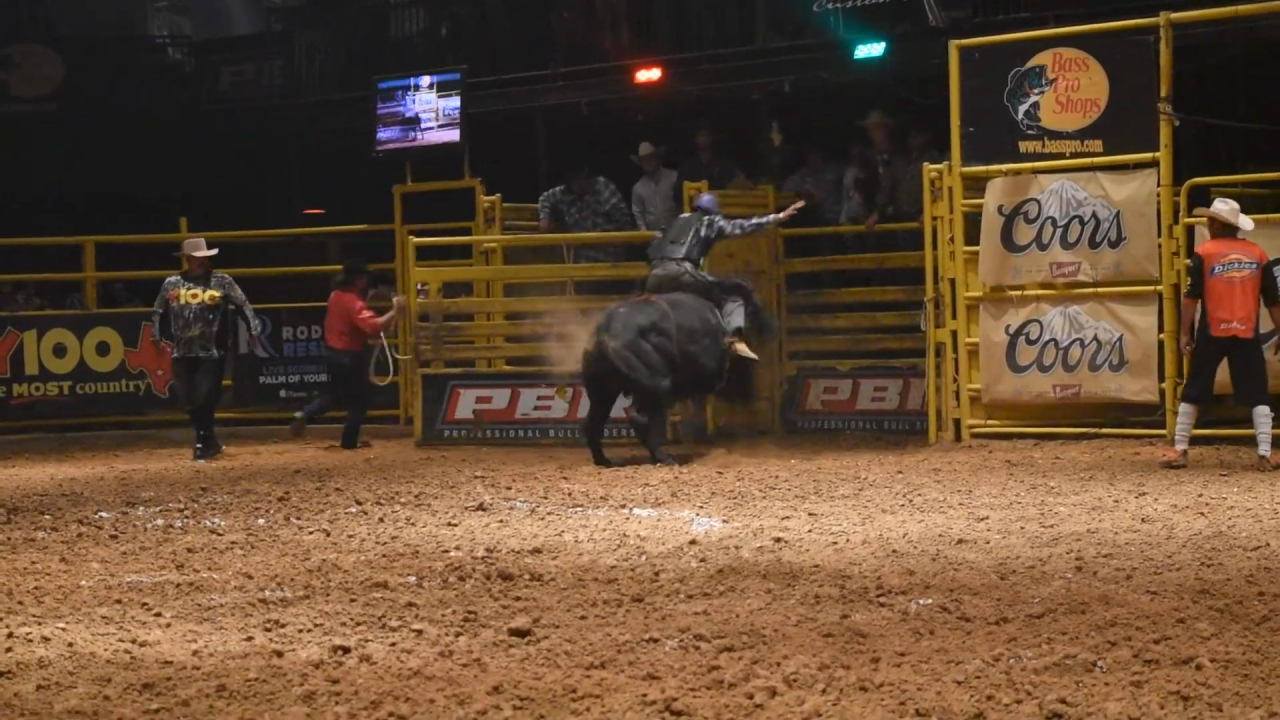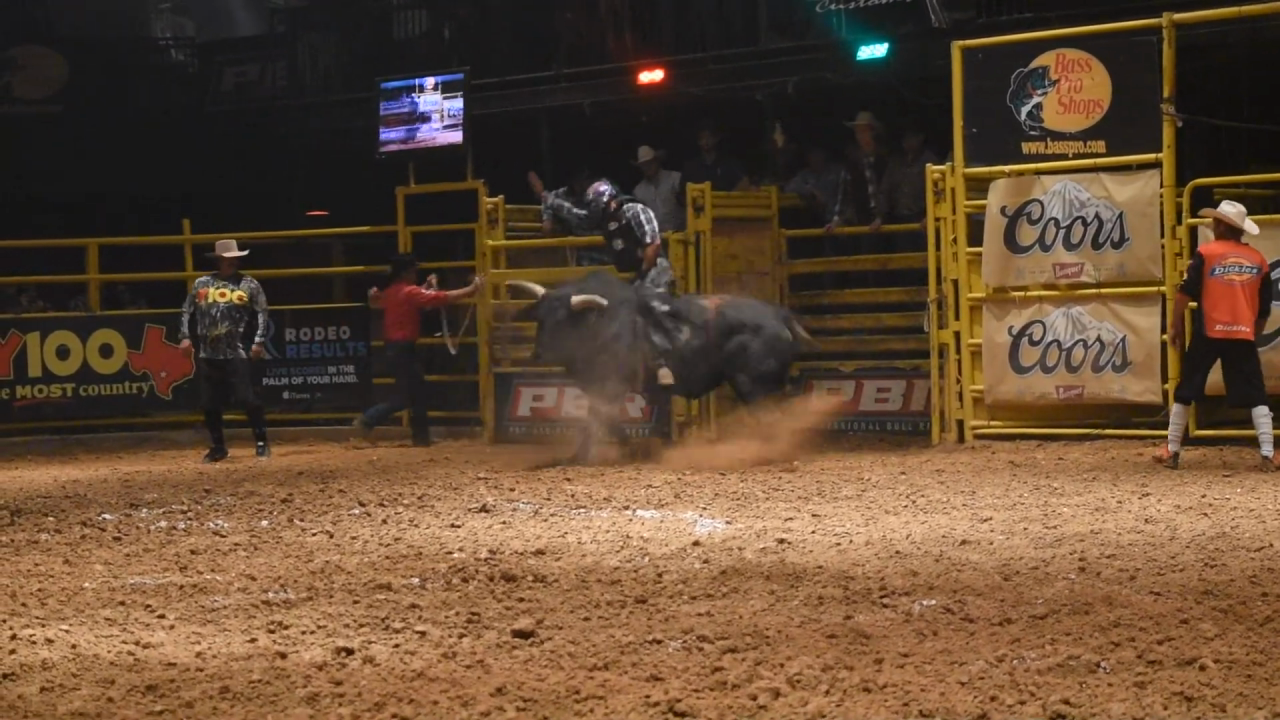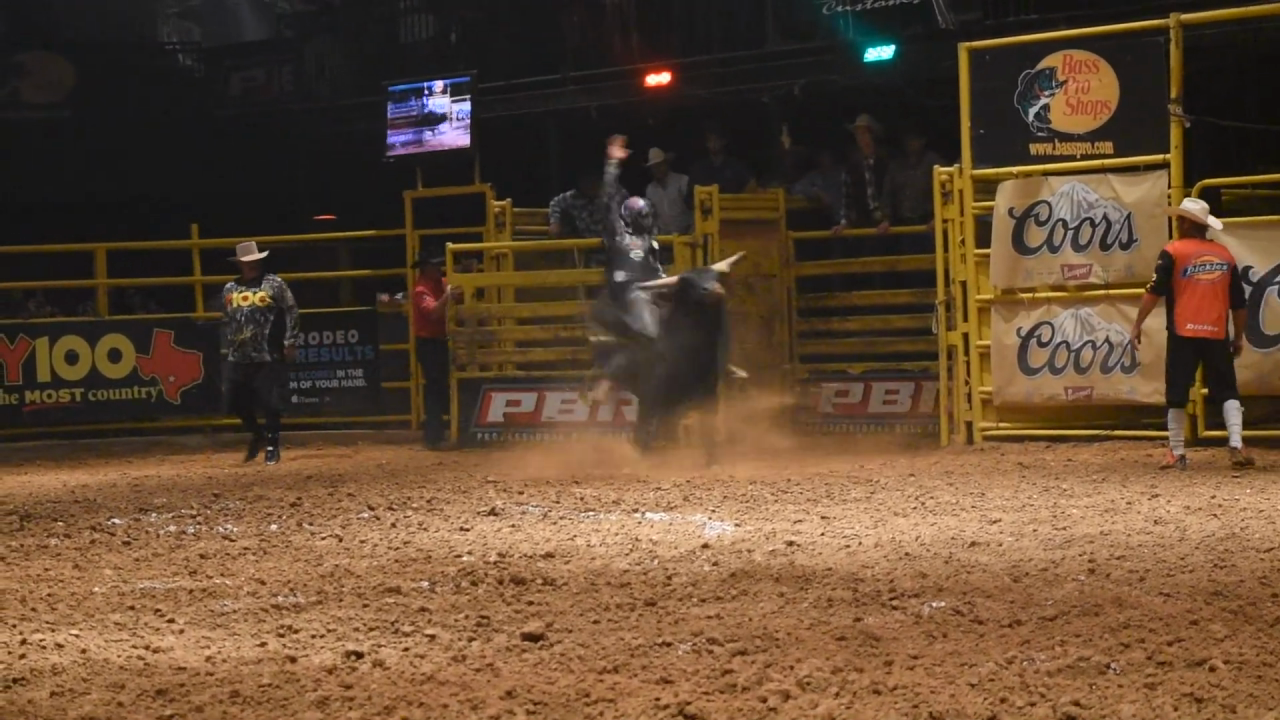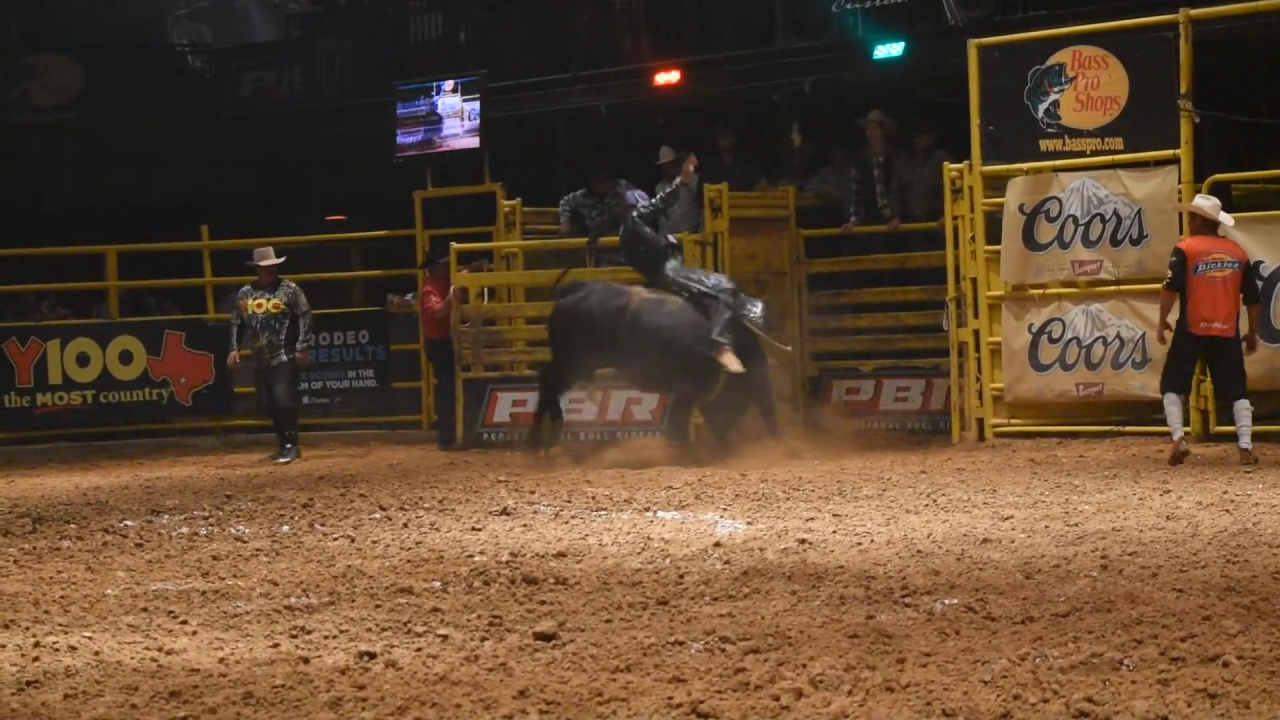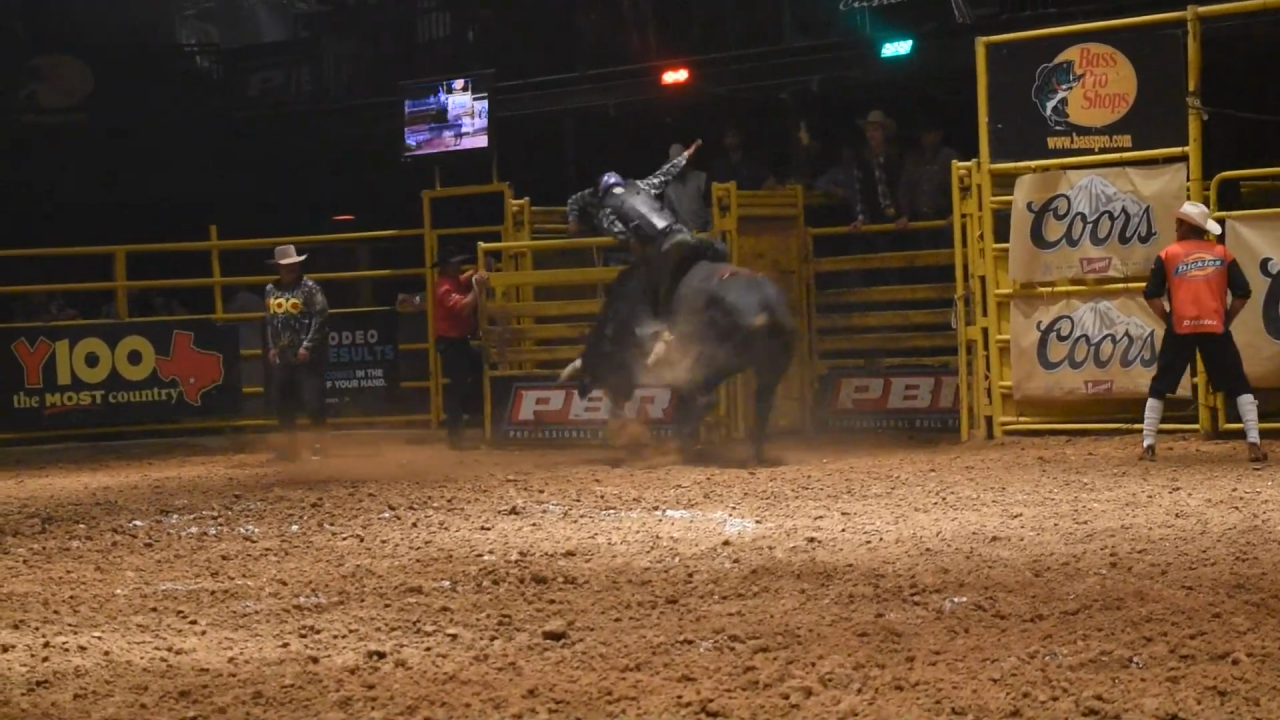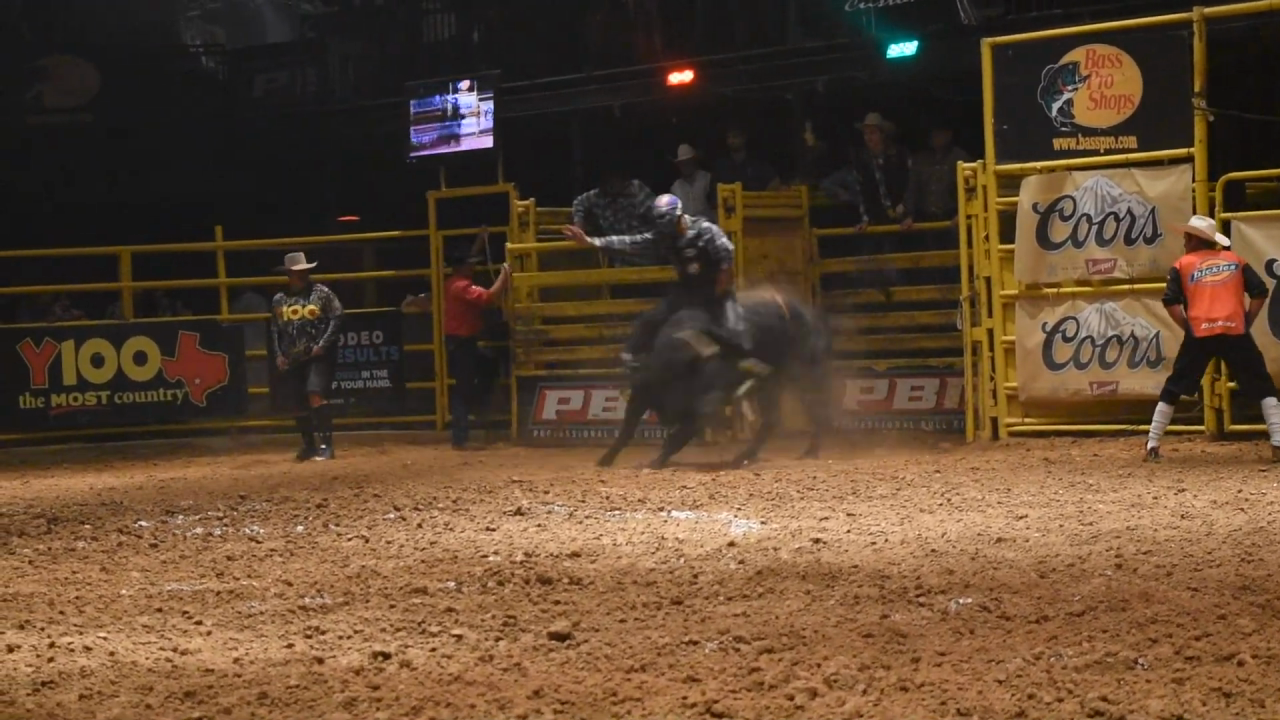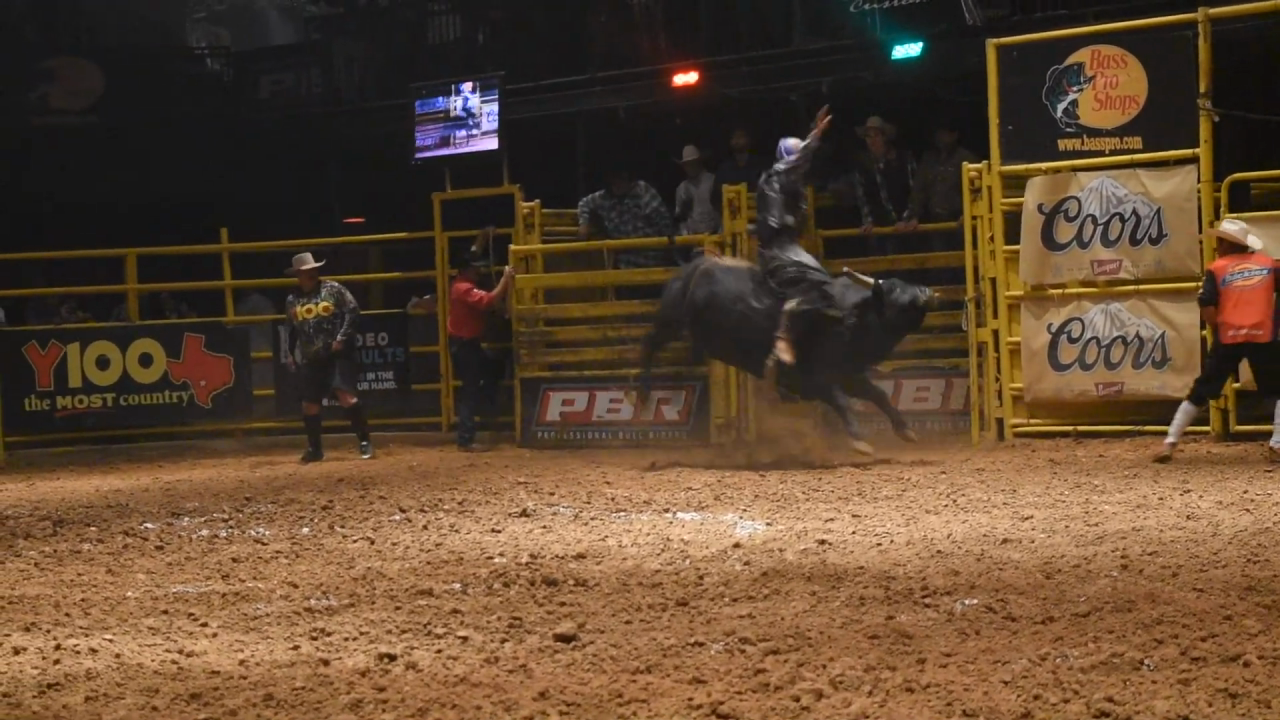
dt=0.4s
person 1, frame 1
left shoulder: (1204, 252)
right shoulder: (1258, 254)
left elbow: (1191, 296)
left wrist: (1184, 333)
left hip: (1212, 333)
right hip: (1246, 335)
left knee: (1192, 392)
left ankle: (1179, 451)
person 1, frame 2
left shoulder: (1205, 252)
right shoulder: (1259, 260)
left elbow: (1185, 292)
right elbow: (1264, 310)
left wrist: (1175, 326)
right wrist: (1253, 336)
left hip: (1208, 334)
right hip: (1243, 336)
left knee: (1185, 391)
right knee: (1256, 396)
left ankle: (1171, 450)
right ankle: (1267, 455)
person 1, frame 3
left shoulder: (1173, 251)
right shoulder: (1225, 254)
left elbow: (1154, 291)
right elbow: (1238, 301)
left wrist: (1137, 325)
right wrist: (1239, 336)
left hip: (1183, 334)
right hip: (1217, 335)
left knee: (1177, 396)
right knee: (1227, 392)
left ankle: (1176, 454)
right ankle: (1236, 447)
person 1, frame 4
left shoulder: (1185, 248)
right shoulder: (1237, 251)
left elbow: (1171, 288)
right elbow: (1253, 297)
left wrist: (1162, 321)
right wrist: (1252, 333)
left hip: (1192, 329)
right hip: (1227, 331)
left knee: (1172, 383)
right knee: (1237, 390)
left ankle: (1178, 439)
right ankle: (1246, 448)
person 1, frame 5
left shoulder: (1168, 254)
right shoulder: (1222, 252)
left elbow: (1152, 295)
right elbow: (1242, 292)
left wrist: (1168, 320)
right wrist: (1226, 320)
left hip: (1180, 329)
right hip: (1215, 328)
left knee: (1159, 386)
right knee: (1239, 385)
left ankle: (1148, 446)
right ankle: (1254, 443)
person 1, frame 6
left shoulder: (1182, 264)
right shoulder: (1234, 259)
left elbow: (1170, 302)
right elbow: (1260, 292)
left wrist: (1187, 327)
right wrist: (1246, 322)
left hip: (1199, 333)
right hip: (1235, 331)
left knee: (1173, 389)
left ankle: (1152, 446)
person 1, frame 7
left shoulder: (1218, 267)
left elbow: (1206, 304)
left wrist: (1219, 329)
left hip: (1228, 336)
left knee: (1200, 392)
left ankle: (1169, 443)
person 2, frame 1
left shoulder: (677, 223)
right shoulder: (710, 222)
left elbow: (654, 249)
right elbow: (742, 226)
right wrist: (780, 216)
left hip: (657, 274)
right hip: (683, 271)
right knee: (733, 297)
right ankle: (737, 340)
person 2, frame 2
left shoulder: (635, 211)
right shoulder: (606, 218)
left elbow: (654, 243)
left wrist: (644, 272)
right wrist: (548, 198)
left hip: (657, 269)
right hip: (641, 274)
left knee: (650, 306)
left ankle: (662, 364)
person 2, frame 3
left shoulder: (650, 243)
right shoulder: (617, 234)
left elbow: (658, 273)
right elbow: (609, 198)
right wrist: (613, 162)
left hip: (650, 292)
right hip: (627, 293)
right knee: (646, 334)
right ankle: (607, 379)
person 2, frame 4
left shoulder: (628, 234)
right shoulder: (635, 219)
right elbow: (659, 203)
right wrist: (683, 179)
left hip: (661, 281)
right hip: (669, 272)
right knee: (724, 291)
right ankle: (723, 348)
person 2, frame 5
left shoulder: (607, 208)
right shoulder: (639, 187)
left elbow: (624, 234)
right elbow: (663, 176)
left wrist: (648, 252)
right wrist: (685, 156)
left hip: (661, 246)
right hip: (680, 235)
left knee: (657, 297)
person 2, frame 6
left shoulder: (707, 230)
right shoulder: (662, 238)
left elbow: (727, 257)
right elbow: (628, 244)
left wrist: (722, 288)
right wrist: (591, 242)
left hip: (717, 291)
right hip: (687, 289)
left knee: (734, 335)
right knee: (647, 324)
right ankle: (633, 361)
person 2, frame 7
left shoulder: (789, 177)
right shoulder: (780, 174)
right elbow: (800, 159)
right wrist: (814, 137)
left hip: (784, 243)
right hip: (780, 246)
right knee: (818, 282)
right ankle: (785, 336)
person 3, frame 1
left shoulder: (221, 281)
right shoulder: (171, 283)
left elbow: (243, 305)
right elbow: (158, 311)
left wrist: (254, 329)
right wrist: (156, 338)
left hip: (211, 351)
right hip: (182, 353)
left knee: (205, 399)
right knee: (190, 402)
left ankle: (202, 445)
right ankle: (211, 442)
person 3, frame 2
left shoulder: (250, 284)
right shoulder: (201, 283)
left elbow: (262, 314)
right elbow: (186, 312)
left wrist: (259, 341)
right wrist: (185, 336)
left hip: (238, 352)
right hip: (209, 353)
left knee: (248, 399)
right knee: (210, 404)
left ankle: (261, 443)
right ankle: (218, 447)
person 3, frame 3
left shoulder: (274, 284)
right shoulder: (229, 289)
left elbow: (291, 312)
right elbow: (226, 322)
left wrist: (290, 342)
right wrist: (228, 350)
left hip: (267, 355)
right hip: (238, 356)
left knee: (270, 403)
right knee: (234, 400)
left ankle: (272, 448)
right ankle: (258, 436)
person 3, frame 4
left shoulder: (289, 289)
right shoulder: (245, 293)
left elbow: (305, 317)
right elbow: (236, 323)
left wrist: (302, 347)
right wrist: (234, 348)
left hip: (284, 356)
right hip: (260, 360)
left knee: (283, 399)
right knee: (269, 405)
left ankle: (290, 445)
right ankle: (285, 446)
person 3, frame 5
left shoulder: (309, 288)
right shoulder: (271, 290)
left elbow: (320, 317)
left wrist: (308, 346)
right wrist: (271, 347)
left hip: (307, 355)
right hip: (283, 356)
left knee: (312, 400)
right knee: (282, 403)
left ankle: (319, 444)
right ankle: (290, 445)
person 3, frame 6
left shoulder: (321, 293)
right shoulder: (279, 299)
left elbow: (337, 318)
right elbow: (275, 329)
left wrist: (323, 344)
right wrist: (278, 354)
left hip: (318, 356)
right hip: (293, 361)
left knee: (316, 396)
right knee: (299, 405)
left ankle: (325, 445)
right ankle: (309, 446)
person 3, frame 7
left shoulder: (334, 289)
right shoulder: (292, 300)
left elbow: (353, 311)
right elbow: (292, 329)
left wrist: (342, 338)
right wrist: (290, 354)
left hip: (339, 354)
right hip: (311, 359)
left knee: (346, 395)
right knee: (309, 403)
left ankle: (365, 442)
right ankle: (314, 448)
person 4, frame 1
left shoulder: (336, 296)
right shoulder: (355, 303)
right elbow: (373, 326)
right wrist: (395, 312)
left hip: (332, 352)
right hip: (348, 356)
left knee: (334, 394)
right knee: (358, 399)
left ankle: (305, 415)
right ankle: (349, 441)
person 4, frame 2
left shoulder: (390, 292)
right shoulder: (409, 292)
right elbow: (444, 298)
left wrist: (427, 285)
right wrist: (472, 289)
left hip: (395, 347)
right hip: (401, 349)
left knee: (415, 392)
right knee: (408, 395)
left ankle: (420, 436)
right ankle: (367, 421)
person 4, frame 3
left shoulder: (436, 284)
right shoulder: (421, 290)
left elbow: (447, 282)
right elbow: (432, 311)
right wrist: (447, 299)
left hip: (438, 343)
right hip: (429, 345)
left knee: (439, 390)
right knee: (436, 391)
left ankle: (434, 437)
right ankle: (433, 439)
person 4, frame 4
left shoulder: (446, 282)
right shoulder: (430, 290)
right elbow: (437, 312)
left wrist: (473, 269)
right wrist: (451, 299)
left hip: (448, 342)
right hip: (438, 345)
left knee: (450, 388)
right knee: (446, 390)
right ankle: (446, 439)
person 4, frame 5
left shoulder: (455, 281)
right shoulder: (445, 288)
left elbow: (468, 278)
right elbow: (465, 308)
left wrist: (479, 274)
right wrist: (477, 288)
left hip: (460, 342)
right hip: (452, 344)
left knee: (479, 370)
right knee: (457, 388)
right ankle: (455, 437)
person 4, frame 6
left shoulder: (454, 282)
right shoulder: (462, 286)
left elbow: (468, 259)
right elbow: (490, 297)
left wrist: (481, 242)
right wrist: (504, 275)
left hip: (463, 341)
right hip: (460, 343)
left knee: (489, 368)
right knee: (464, 387)
left ankle: (468, 407)
right ankle: (460, 439)
person 4, frame 7
left shoulder: (461, 282)
right shoulder: (464, 289)
left elbow: (474, 255)
right elbow: (489, 301)
left wrist: (484, 237)
right wrist: (505, 280)
left hip: (467, 343)
right hip: (463, 345)
left knee: (493, 369)
right knee: (470, 389)
left ankle: (483, 407)
right ankle: (466, 440)
